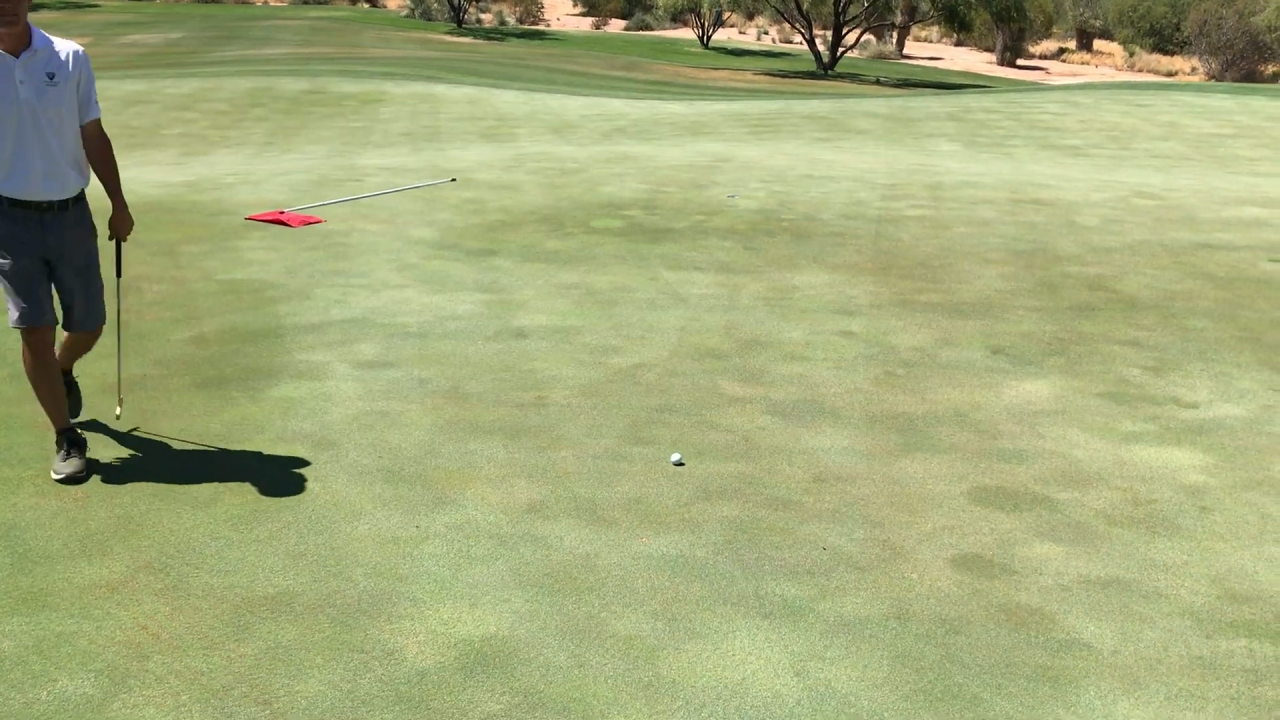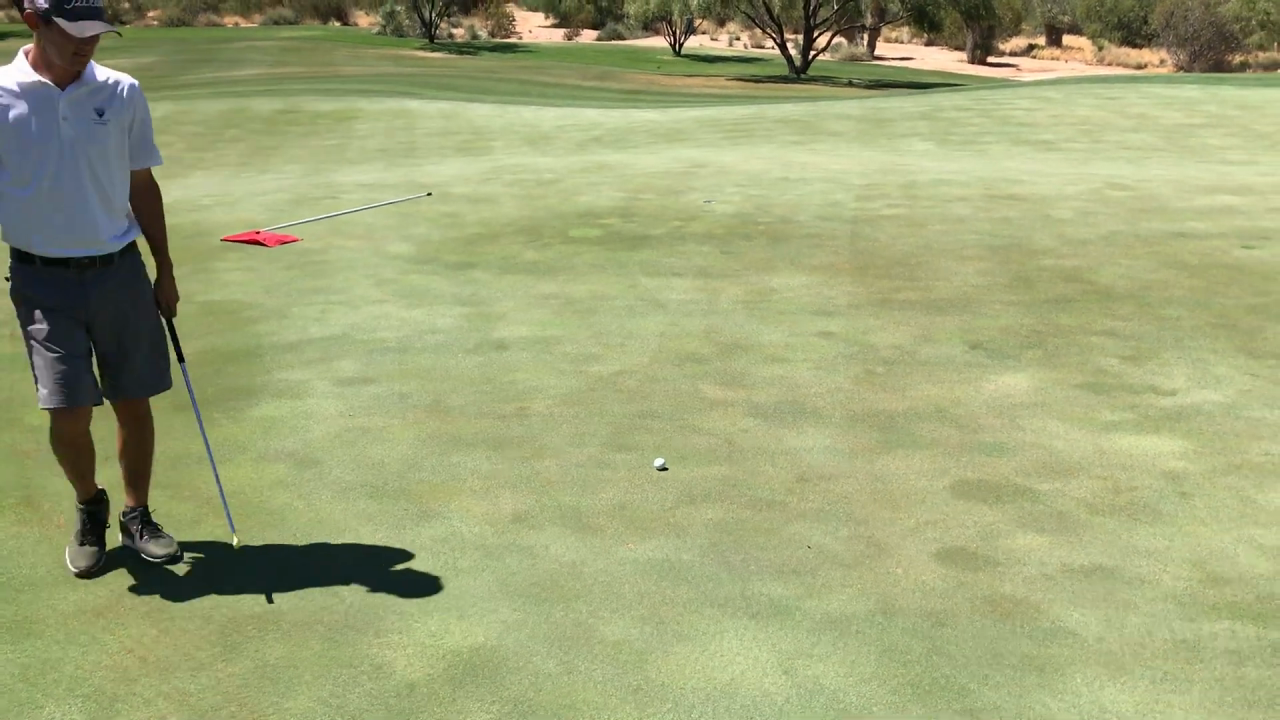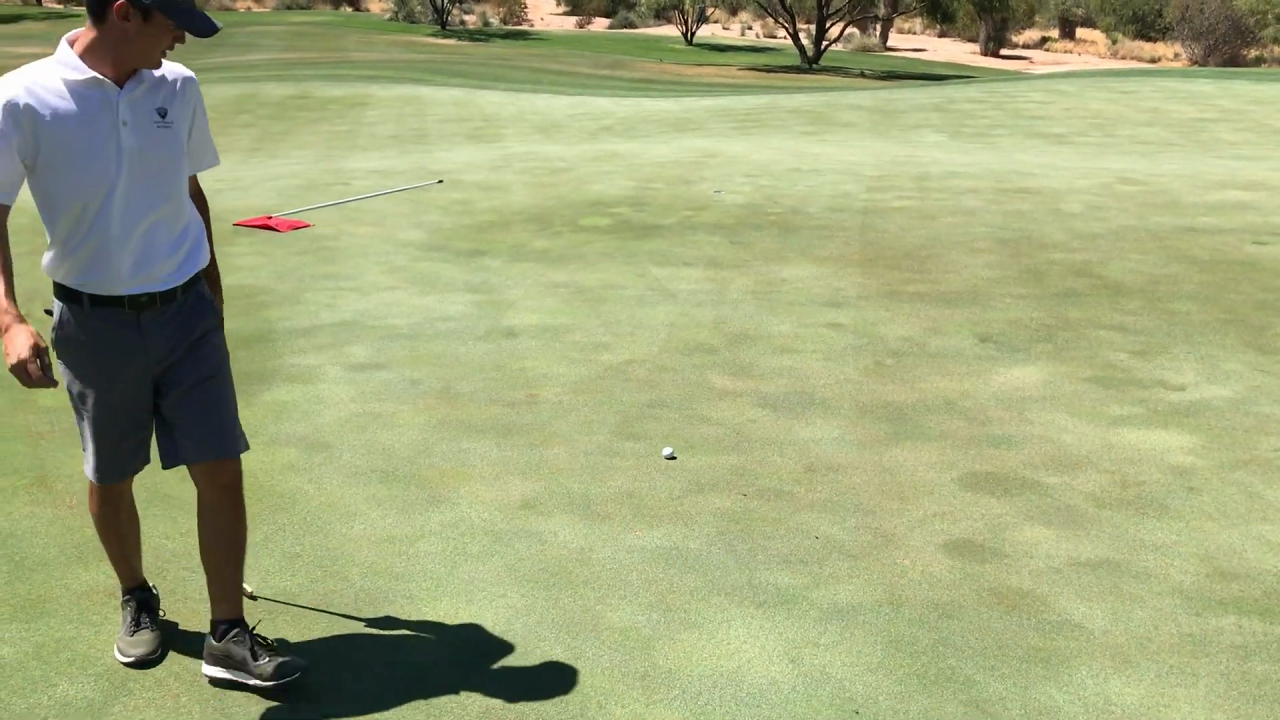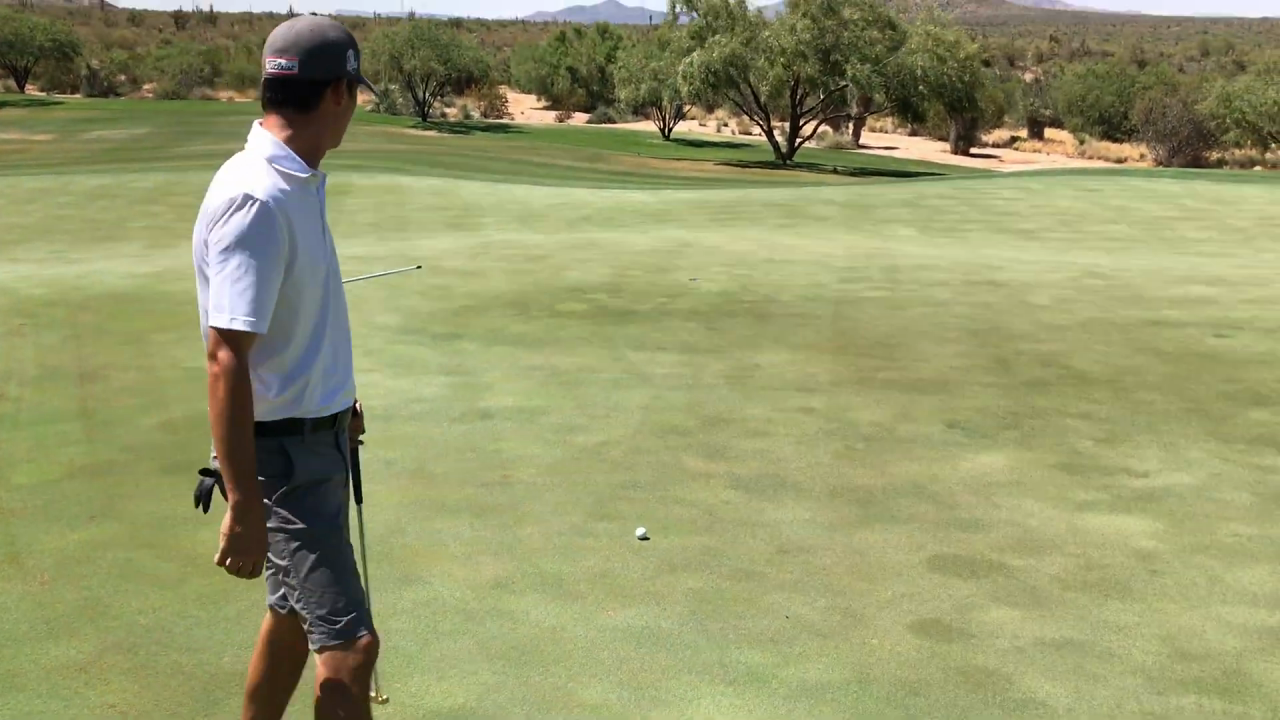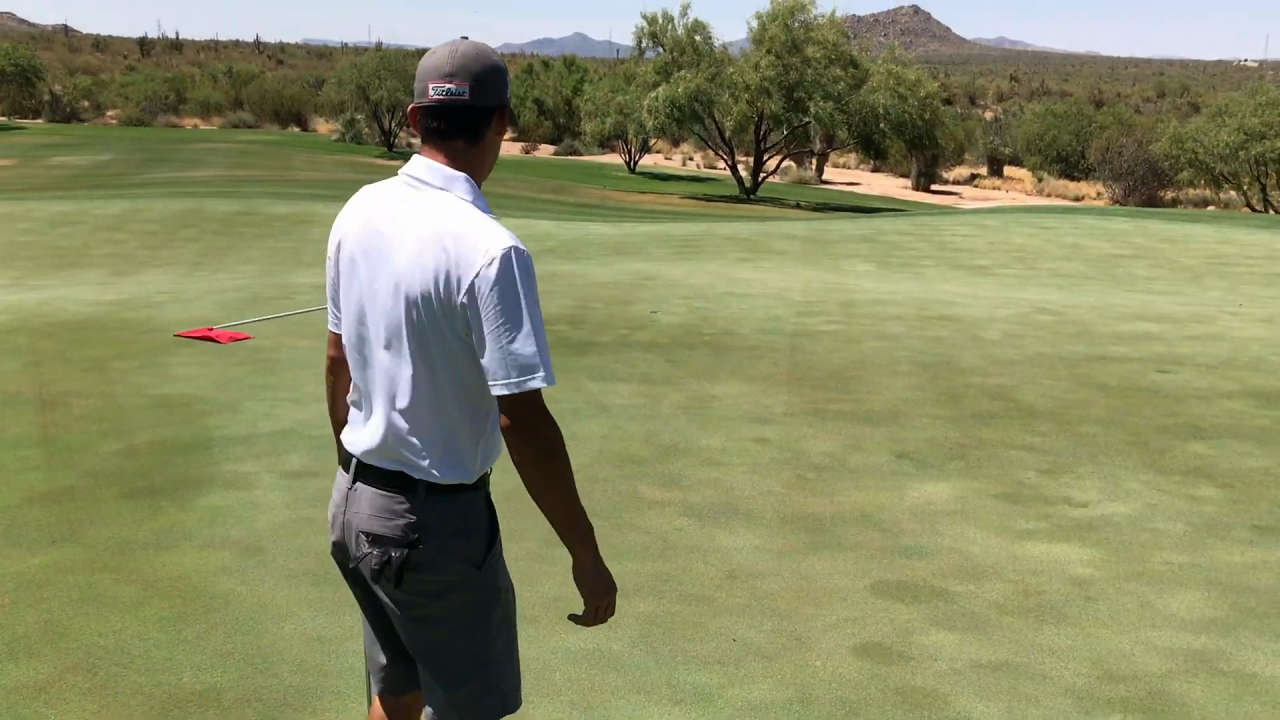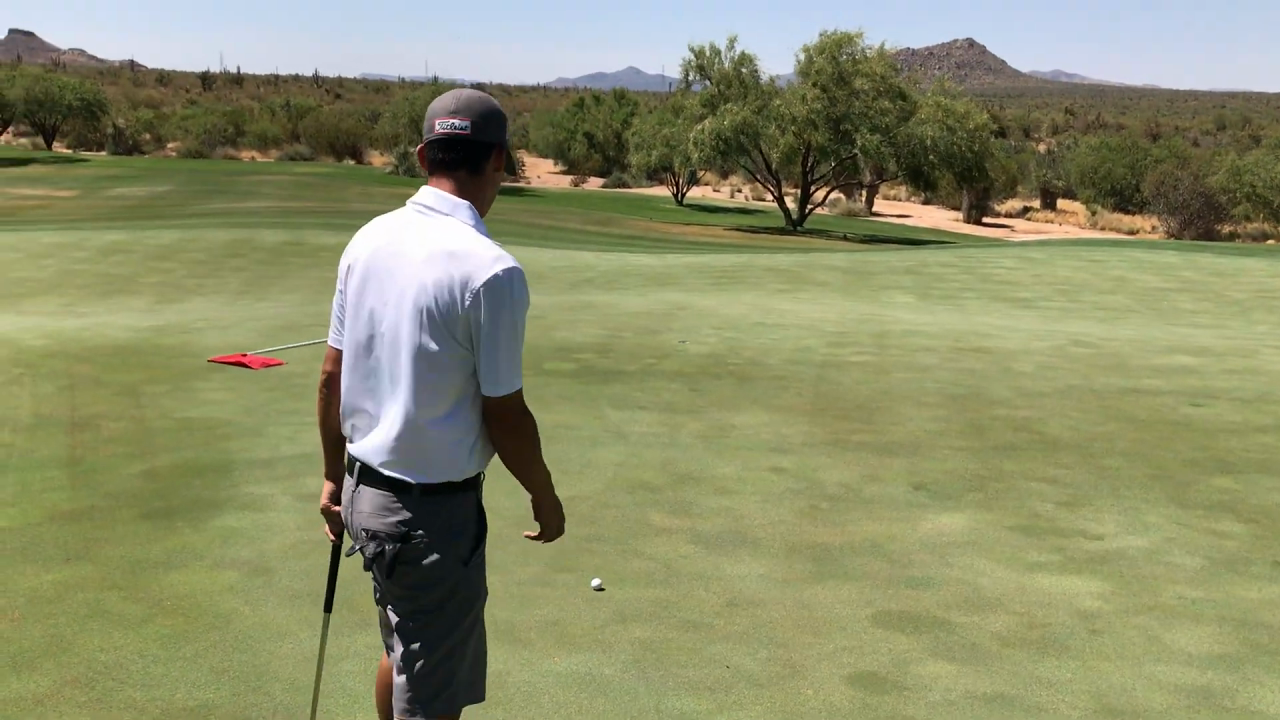
dt=0.7s
person 1, frame 1
left shoulder: (70, 58)
left elbow: (93, 136)
left wrist: (119, 205)
left hip: (71, 215)
left knee: (87, 325)
left ankle: (59, 373)
right ankle: (67, 437)
person 1, frame 2
left shoulder: (122, 92)
left elbow: (143, 187)
left wrist: (164, 270)
left hip: (120, 272)
left knee: (133, 403)
right knee: (68, 416)
left ankle: (136, 515)
right ankle: (90, 504)
person 1, frame 3
left shoulder: (180, 89)
left wrist: (210, 278)
left hip: (187, 312)
right hip: (95, 321)
left knee: (220, 470)
right knee: (110, 477)
left ankle: (230, 636)
right ankle: (137, 601)
person 1, frame 4
left shoulder: (296, 181)
right shoulder: (253, 198)
right elbow: (228, 359)
left wrist: (335, 395)
right wrist: (240, 501)
left hip: (316, 436)
right hip: (280, 455)
left knee: (295, 610)
right knee: (352, 643)
person 1, frame 5
left shoulder: (357, 214)
right shoulder: (491, 251)
right elbow: (523, 424)
right wrist: (587, 557)
left hip: (359, 500)
right hip: (439, 521)
person 1, frame 6
left shoulder: (368, 240)
right shoulder: (490, 270)
left elbow: (332, 376)
right elbow: (504, 417)
left wrist: (334, 476)
right wrist: (545, 497)
left hip: (367, 492)
right hip: (433, 513)
left knee: (403, 653)
